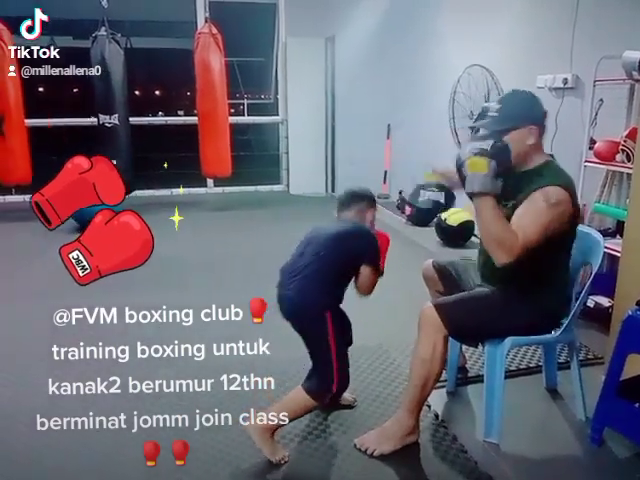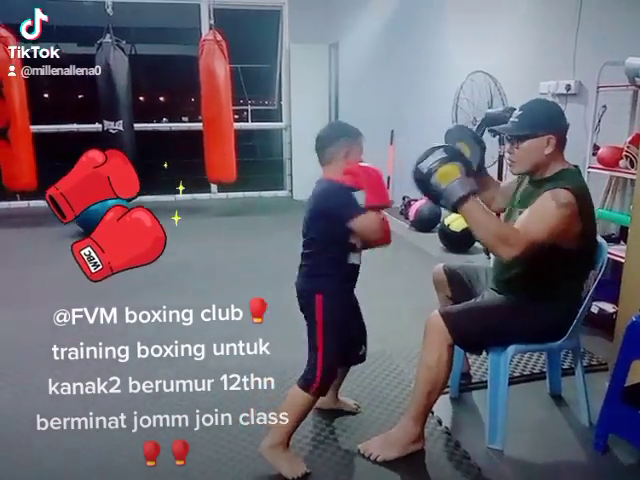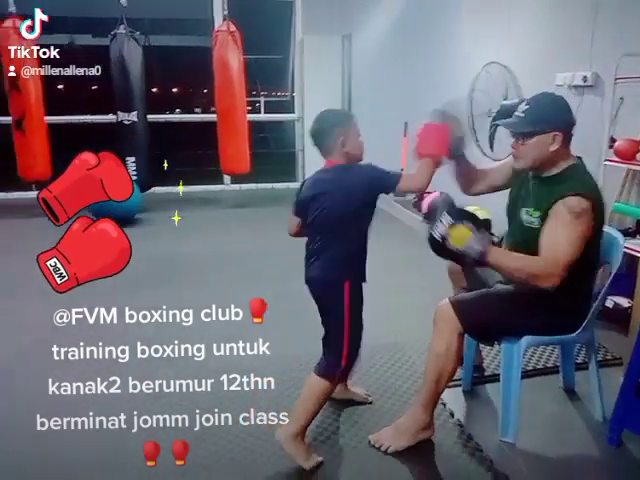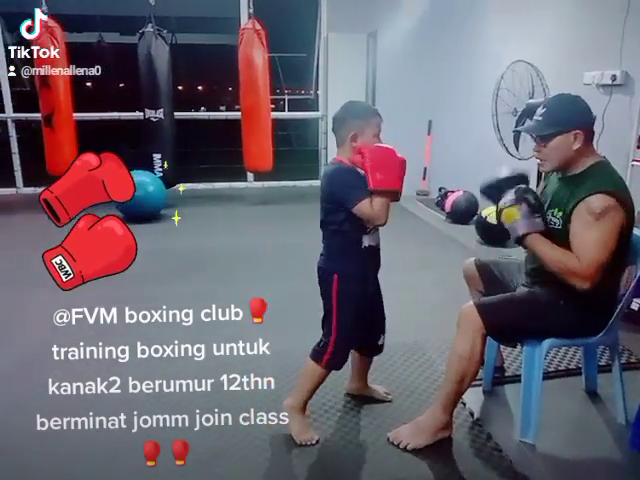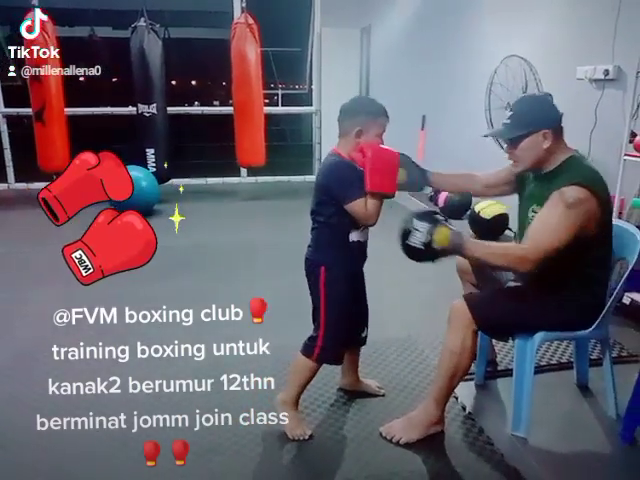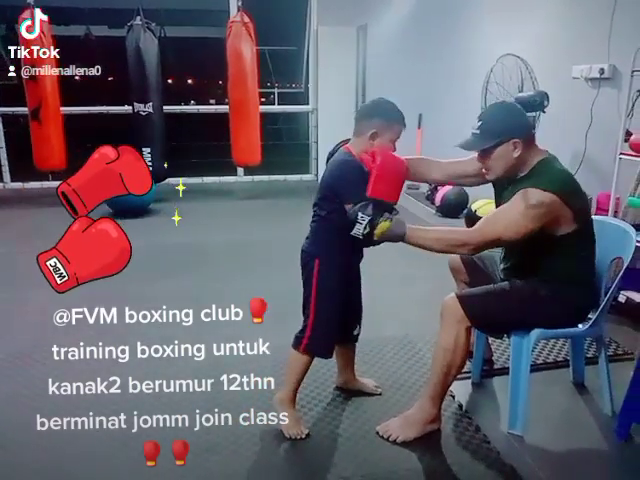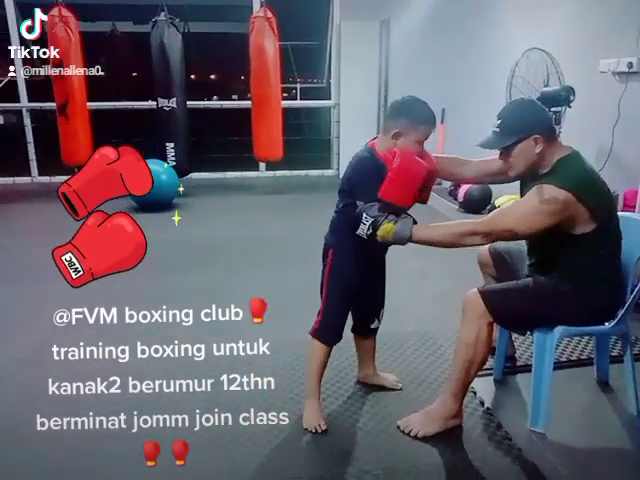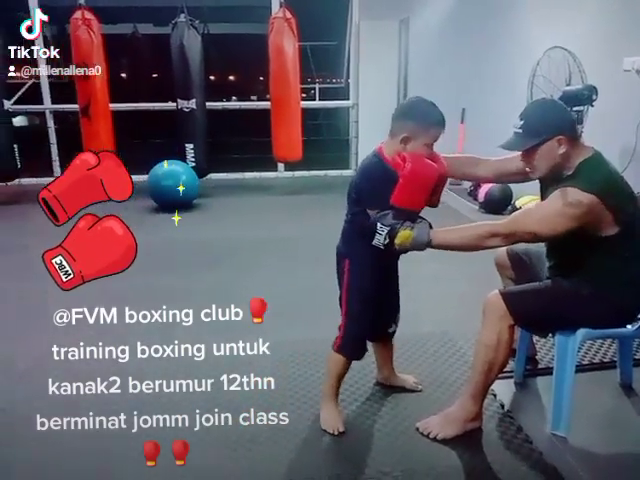
dt=0.4s
person 1, frame 1
left shoulder: (551, 191)
right shoulder: (503, 161)
left elbow: (504, 251)
right elbow: (457, 175)
left wrist: (482, 193)
left hip: (532, 301)
right hip: (496, 279)
left knee: (433, 317)
right knee: (433, 271)
left ankle: (405, 424)
right ankle: (451, 353)
person 1, frame 2
left shoulder: (563, 195)
right shoulder: (533, 176)
left elbow: (511, 245)
right elbow: (497, 200)
left wrist: (462, 196)
left hip: (541, 309)
right hip: (511, 285)
left knee: (438, 325)
right knee: (443, 275)
left ankle: (411, 432)
right ankle: (456, 361)
person 1, frame 3
left shoulder: (574, 198)
right shoulder: (532, 167)
left elbow: (548, 274)
right elbow: (477, 183)
left wrist: (482, 251)
right wrist: (456, 155)
left hip: (554, 304)
right hip: (520, 279)
left knee: (448, 313)
left ankle: (419, 420)
person 1, frame 4
left shoulder: (600, 198)
right shoulder: (562, 170)
left elbow: (584, 276)
left wrist: (528, 234)
right wrist: (519, 201)
left hip: (577, 304)
right hip: (542, 279)
left knee: (471, 316)
right knee: (474, 270)
left ankle: (438, 419)
right ankle: (489, 358)
person 1, frame 5
left shoulder: (574, 192)
right shoulder: (536, 167)
left elbow: (525, 258)
right elbow: (481, 183)
left wrist: (456, 242)
left hip: (569, 297)
right hip: (540, 275)
left knee: (463, 311)
right knee: (467, 266)
left ankle: (431, 414)
person 1, frame 6
left shoulder: (542, 193)
right shoulder: (509, 164)
left elbow: (471, 241)
right elbow: (439, 170)
left wrist: (397, 230)
left hip: (560, 295)
right hip: (529, 270)
left knee: (455, 307)
right knee: (460, 264)
left ankle: (427, 412)
person 1, frame 7
left shoulder: (558, 192)
right shoulder: (542, 161)
left elbow: (481, 231)
right elbow: (470, 170)
left wrist: (405, 231)
left hip: (586, 293)
right hip: (558, 268)
left knee: (477, 303)
right knee: (490, 257)
left ankle: (448, 408)
person 1, frame 8
left shoulder: (582, 195)
right shoulder: (563, 162)
left elbow: (501, 233)
right elbow: (487, 169)
left wrist: (425, 237)
left hip: (608, 295)
right hip: (578, 269)
left knee: (499, 305)
right knee: (509, 259)
left ankle: (468, 411)
person 2, frame 1
left shoulder: (326, 229)
right shoulder: (365, 236)
right elbow: (364, 287)
right wrist: (376, 261)
left hip: (289, 292)
right hip: (310, 301)
left knee: (342, 332)
right knee: (331, 380)
left ankle: (329, 394)
right ankle: (264, 425)
person 2, frame 2
left shoulder: (328, 190)
right shoulder: (335, 194)
left elbow: (358, 237)
right elbow: (375, 231)
left wrist: (369, 228)
left hip: (334, 285)
right hip: (323, 290)
left knee: (353, 342)
right knee: (322, 367)
left ankle: (329, 398)
right ankle: (276, 441)
person 2, frame 3
left shoulder: (311, 183)
right shoulder: (360, 177)
left elbow: (295, 229)
right elbow: (415, 184)
right wrist: (432, 156)
left hip: (320, 273)
right hip: (339, 278)
left knee: (347, 340)
right knee: (339, 354)
left ankle: (340, 387)
right ankle: (293, 431)
person 2, frame 4
left shoulder: (354, 172)
right shoulder: (340, 175)
left elbow: (374, 210)
right elbow: (378, 214)
left wrist: (388, 179)
right wrist: (385, 180)
left hip: (361, 267)
right hip: (341, 271)
left knee: (372, 328)
right knee: (336, 342)
left ankle: (359, 384)
right ankle: (295, 405)
person 2, frame 5
left shoulder: (352, 164)
right shoulder: (337, 169)
left elbow: (366, 206)
right elbow: (368, 215)
left wrist: (382, 176)
right wrist: (379, 179)
left hip: (348, 260)
right hip: (329, 264)
left knee: (355, 323)
right knee: (327, 336)
left ankle: (350, 379)
right ankle: (287, 400)
person 2, frame 6
left shoulder: (357, 161)
right shoulder: (347, 167)
left hip: (345, 254)
right hip: (324, 257)
left knee: (349, 320)
right knee: (317, 329)
left ankle: (346, 377)
right ankle: (285, 398)
person 2, frame 7
left shoulder: (393, 160)
right shoulder: (366, 165)
left hip: (372, 250)
right hip: (345, 250)
left knee: (369, 313)
right knee: (330, 320)
left ankle: (367, 371)
right ankle: (311, 396)
person 2, frame 8
right shoulder: (373, 172)
left elbow: (409, 205)
right elbow: (388, 223)
left wrist: (429, 184)
right wrist: (414, 191)
left hip: (384, 255)
right hip: (359, 257)
left knee: (386, 317)
right knee: (353, 329)
left ankle: (386, 373)
right ankle: (329, 399)
